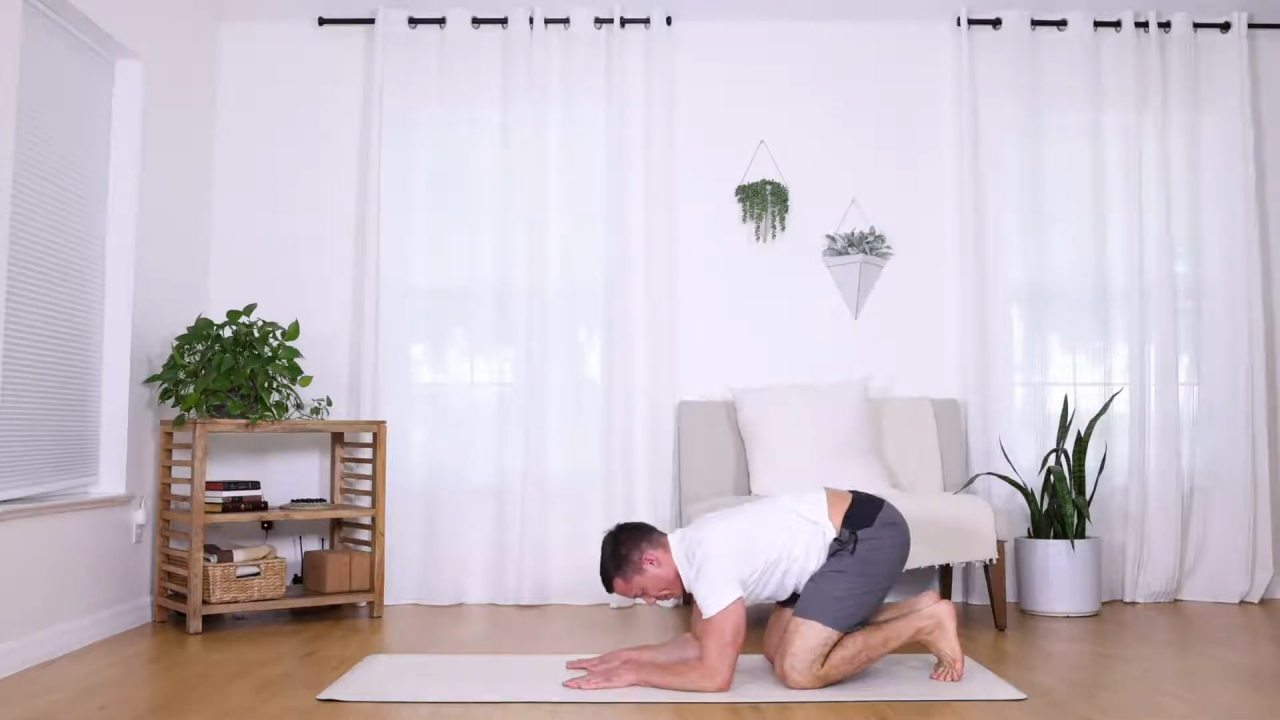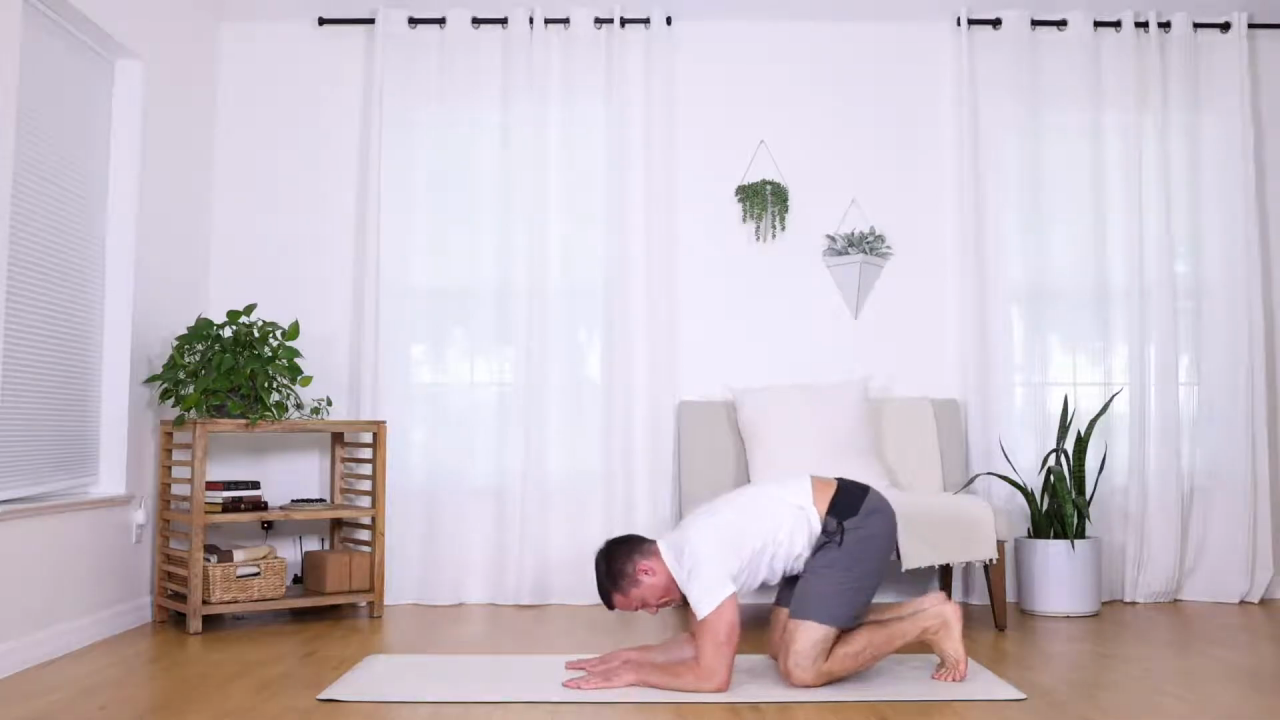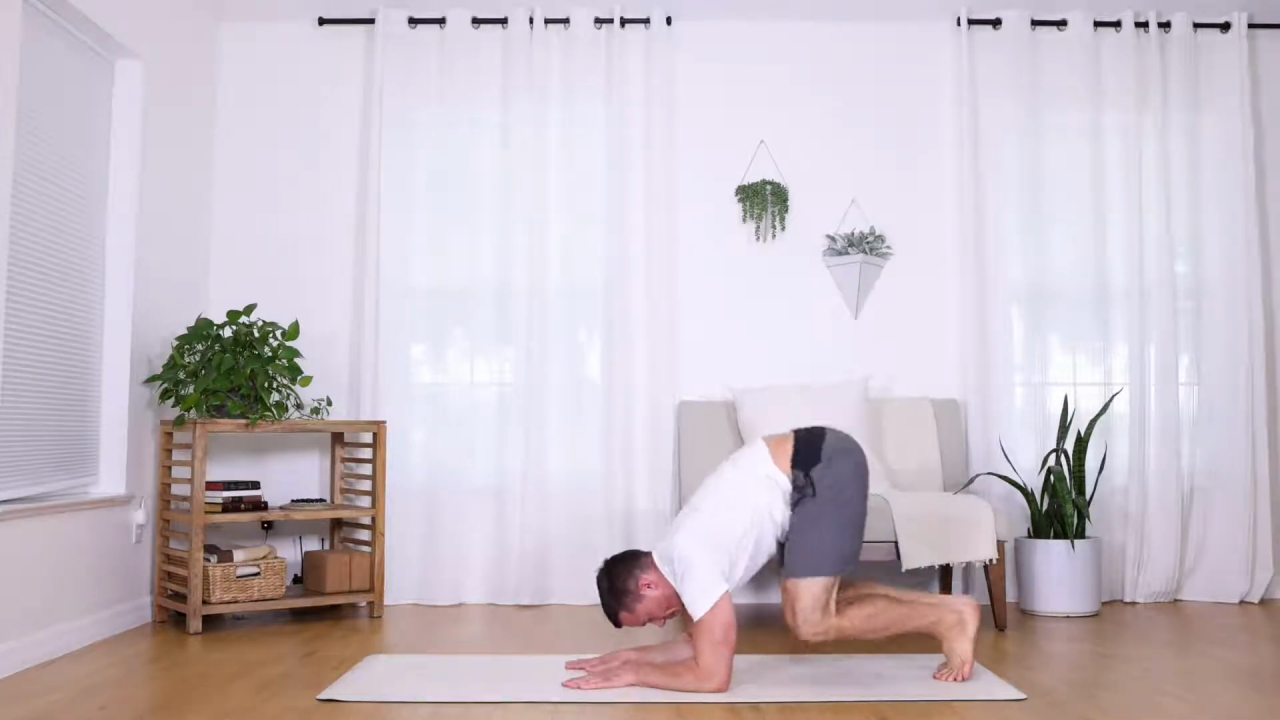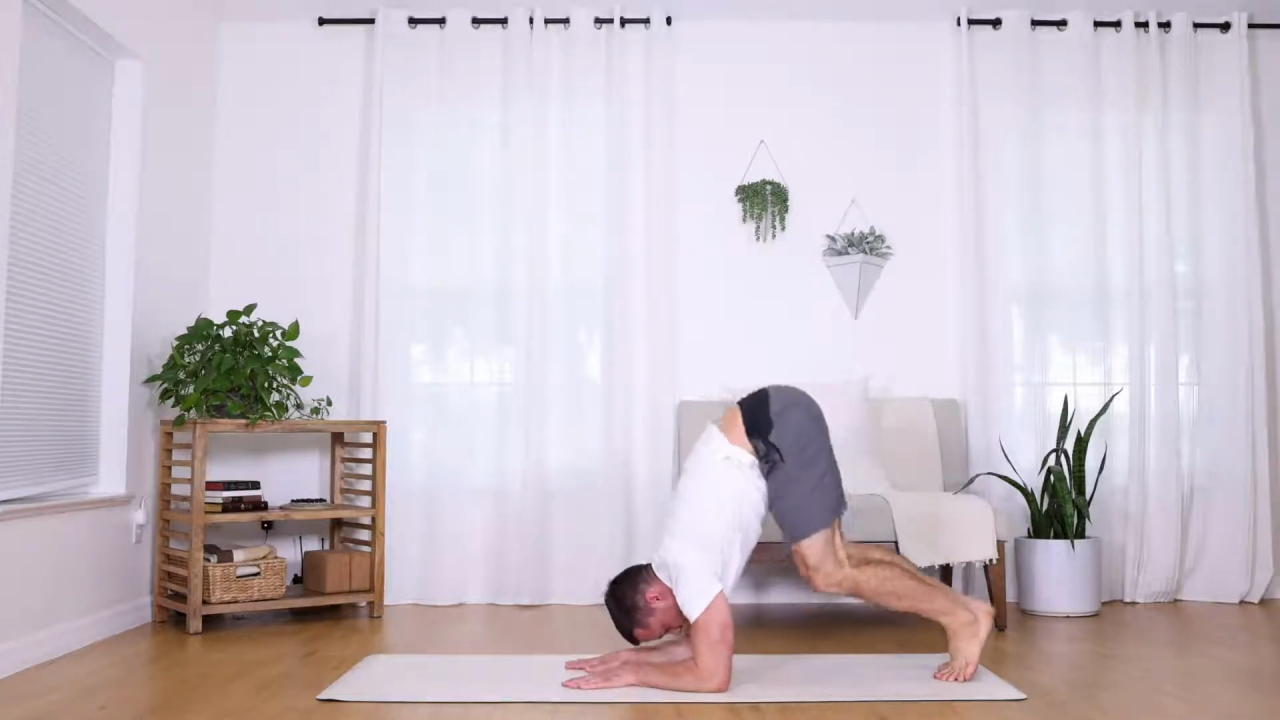
dt=0.3s
person 1, frame 1
left shoulder: (709, 560)
right shoulder: (694, 548)
left elbow: (715, 675)
right elbow: (701, 643)
left wrist: (634, 674)
right wrist: (626, 655)
left hip: (870, 535)
right hip: (848, 534)
left knee: (798, 670)
right knee: (778, 648)
left ankle: (927, 623)
right ankle: (916, 609)
person 1, frame 2
left shoulder: (698, 561)
right shoulder: (686, 550)
left elbow: (712, 676)
right elbow: (700, 642)
left wrist: (633, 673)
right wrist: (627, 655)
left hip: (855, 524)
right hip: (840, 523)
left knee: (802, 668)
right knee: (785, 647)
left ankle: (931, 622)
right ankle: (920, 609)
person 1, frame 3
left shoulder: (691, 564)
right shoulder: (680, 558)
left elbow: (713, 676)
right elbow: (703, 643)
left wrist: (634, 673)
right wrist: (631, 655)
left hip: (824, 466)
right hip: (813, 465)
left knee: (812, 622)
right knee: (812, 605)
left ankle: (949, 619)
right ankle: (945, 606)
person 1, frame 4
left shoulder: (686, 569)
right shoulder: (679, 562)
left elbow: (713, 676)
right elbow: (704, 642)
left wrist: (633, 674)
right wrist: (632, 656)
left hip: (777, 427)
right hip: (775, 425)
left knee: (827, 573)
right knee: (829, 561)
left ankle: (963, 619)
right ankle: (962, 607)
